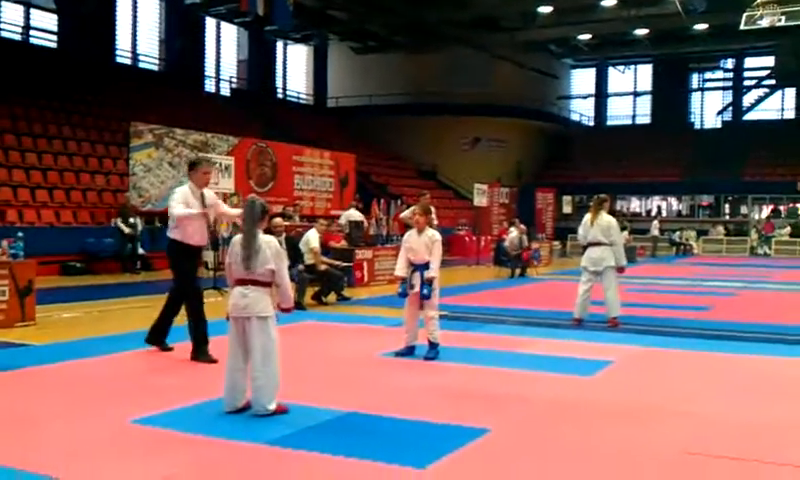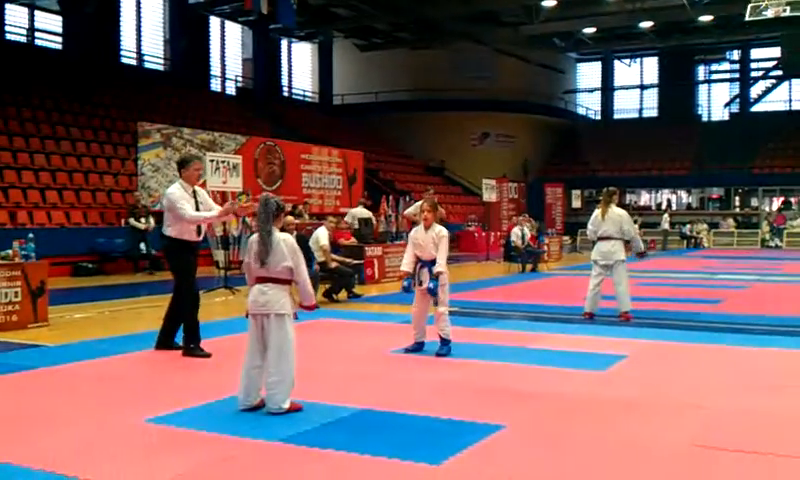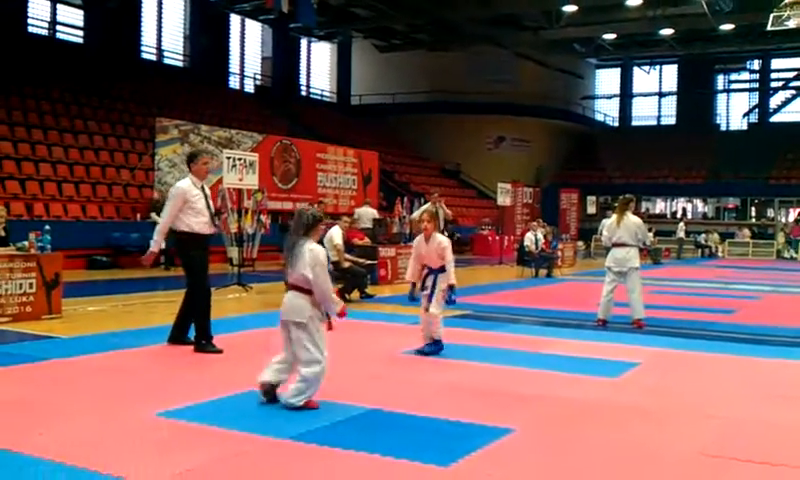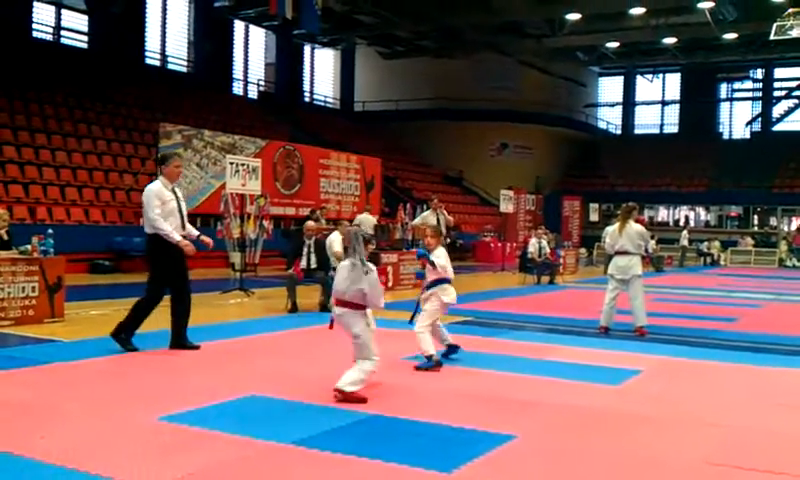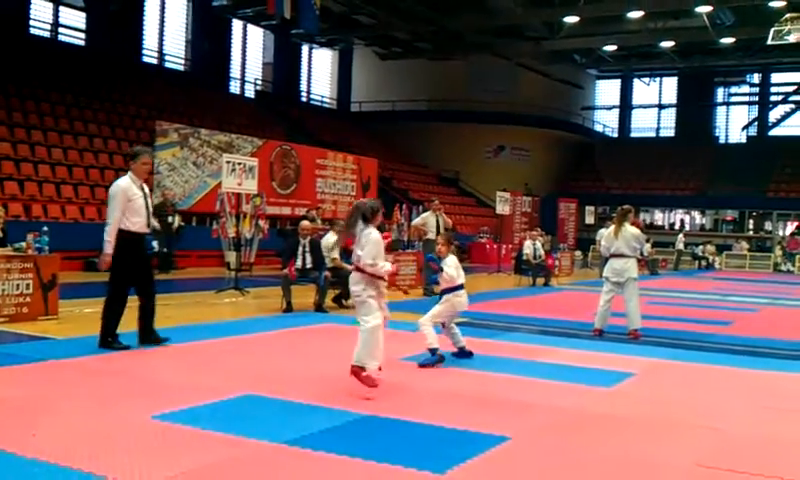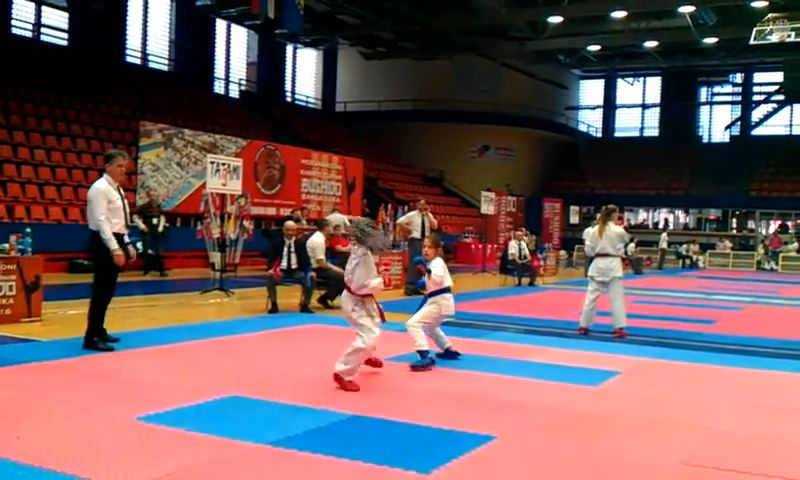
dt=0.5s
person 1, frame 1
left shoulder: (208, 195)
right shoulder: (181, 193)
left elbow: (226, 211)
right elbow: (176, 213)
right wrist: (198, 213)
left hip: (194, 251)
right hip: (180, 250)
left knee: (179, 295)
right knee: (194, 297)
left ankle: (157, 335)
right ankle: (200, 349)
person 1, frame 2
left shoulder: (200, 193)
right shoulder: (174, 193)
left elbow: (217, 213)
right elbow: (189, 216)
left wrist: (231, 210)
right wrist: (219, 213)
left hip: (190, 247)
right hip: (177, 248)
left knee: (181, 294)
right knee: (190, 294)
left ankle: (165, 339)
right ankle: (191, 344)
person 1, frame 3
left shoulder: (204, 189)
right shoulder: (182, 188)
right elbow: (166, 219)
right wrist: (154, 248)
left hip: (202, 243)
right hip: (189, 243)
left knee: (196, 290)
right knee: (202, 290)
left ankle: (178, 334)
right ankle: (203, 340)
person 1, frame 4
left shoulder: (176, 192)
right shoulder: (153, 190)
right elbow: (156, 221)
left wrist: (199, 236)
right wrist: (180, 241)
left hip: (176, 247)
right hip: (161, 246)
left knee: (182, 293)
right knee: (154, 294)
left ankle: (179, 338)
right ankle: (123, 332)
person 1, frame 5
left shoulder: (143, 188)
right shoulder: (122, 186)
right elbow: (113, 220)
right wrist: (108, 251)
left hip: (139, 241)
right hip: (125, 241)
left knee: (147, 288)
right knee: (118, 290)
left ankle: (147, 333)
right ankle: (107, 338)
person 1, frame 6
left shoulder: (117, 189)
right shoulder: (100, 188)
right elbow: (101, 221)
left wrist: (127, 244)
right wrist: (114, 248)
left hip: (117, 241)
right hip: (106, 243)
left knee: (107, 290)
right knee: (102, 289)
left ankle: (99, 331)
right ankle: (92, 337)
person 2, frame 1
left shoulder: (236, 242)
right shoulder: (270, 243)
left elbow: (230, 275)
right elbow: (281, 276)
right wrist: (286, 303)
left hip: (237, 300)
right hip: (260, 302)
left knee: (237, 354)
right knee: (263, 354)
left ankle: (234, 401)
right ankle: (264, 403)
person 2, frame 2
left shoulder: (253, 240)
right shoulder: (286, 240)
left elbow: (248, 273)
right elbow: (300, 273)
right wrist: (308, 300)
left hip: (257, 298)
right hip: (278, 299)
left knee: (255, 351)
right knee: (280, 353)
left ankle: (249, 399)
right ankle: (278, 402)
person 2, frame 3
left shoulder: (295, 246)
right shoulder: (316, 251)
right elbow: (322, 288)
left wrist: (329, 304)
right wrist: (337, 307)
left hip: (291, 302)
right hip: (306, 306)
left knee: (292, 351)
right knee: (315, 357)
left ankle: (269, 383)
right ankle: (297, 398)
person 2, frame 4
left shoulder: (343, 266)
right shoulder: (368, 269)
left elbow: (336, 291)
right elbow: (375, 302)
right wrist: (379, 291)
left hip: (341, 312)
right hip: (356, 316)
left knee: (362, 352)
right knee: (369, 358)
left ankle: (358, 378)
right ankle: (345, 389)
person 2, frame 5
left shoulder: (363, 231)
right shoulder: (372, 235)
right elbow: (369, 263)
left wrist: (382, 243)
right wrist: (389, 268)
left hip: (370, 282)
right hip: (365, 283)
left knee: (380, 319)
right knee: (372, 323)
left ankle: (373, 356)
right ankle: (361, 366)
person 2, frame 6
left shoulder: (360, 250)
right shoulder: (363, 255)
right elbow: (360, 285)
left wrist: (378, 273)
right wrist: (380, 282)
left hip: (362, 299)
right hip: (356, 301)
left knee: (373, 331)
right knee: (367, 337)
left ankle: (366, 355)
right ankle: (343, 373)
person 3, frame 1
left shoulder: (434, 236)
right shoulder: (408, 236)
left elbow: (435, 260)
right elbow: (403, 257)
left wrist: (429, 280)
right wrist: (402, 279)
left hip: (427, 276)
right hip: (413, 275)
left knee: (430, 312)
right knee: (410, 313)
left ankle: (433, 346)
right ankle: (410, 344)
person 3, frame 2
left shoulder: (441, 232)
right shoulder: (415, 232)
left elbow: (442, 256)
right elbow: (410, 254)
left wrist: (435, 277)
right wrist: (408, 275)
left hip: (437, 273)
right hip: (421, 272)
left knee: (441, 309)
right knee: (418, 309)
left ankle: (445, 342)
right ankle: (419, 341)
person 3, frame 3
left shoulder: (442, 241)
right shoulder: (418, 242)
left elbow: (449, 265)
right elbow: (415, 264)
left wrist: (451, 288)
right wrist: (413, 285)
left hip: (442, 278)
right hip: (429, 277)
left knee: (433, 311)
right knee: (424, 311)
left ankle: (437, 342)
right ankle: (429, 342)
person 3, frame 4
left shoulder: (440, 252)
right shoulder: (432, 253)
left elbow: (444, 269)
left wrist: (429, 261)
right wrist: (424, 277)
left hip: (439, 293)
right hip: (438, 293)
left knee: (421, 327)
right knee: (432, 322)
left ankle: (433, 359)
right ankle: (450, 345)
person 3, frame 5
left shoulder: (449, 260)
right shoulder: (450, 260)
left elbow: (452, 277)
left wrist: (439, 268)
right wrist: (440, 280)
left hip: (453, 299)
right hip: (456, 297)
left knee: (425, 322)
right knee: (446, 323)
left ankle: (436, 354)
right ankle: (463, 350)
person 3, frame 6
left shoulder: (437, 263)
right shoulder: (433, 263)
left elbow: (439, 279)
left wrist: (426, 270)
right wrist: (425, 283)
left hip: (440, 302)
right hip: (441, 301)
left knee: (413, 324)
right knee: (430, 326)
left ankle: (426, 358)
right ankle: (449, 350)
person 4, frame 1
left shoulder: (587, 218)
right shoulder: (610, 220)
left elbow: (581, 238)
right elbow: (616, 242)
right wrist: (620, 262)
left hip: (590, 254)
right hip: (605, 255)
left knee: (585, 286)
right knee: (610, 287)
left ankle: (578, 316)
right ankle: (613, 317)
person 4, frame 2
left shoulder: (597, 213)
right shoulder: (621, 213)
left elbow: (590, 233)
right elbow: (631, 233)
right wrist: (640, 249)
left hip: (600, 248)
right hip: (615, 248)
left knee: (595, 280)
right knee: (621, 281)
left ankle: (589, 310)
right ankle: (624, 311)
person 4, frame 3
left shoulder: (612, 220)
right shoulder: (636, 221)
left elbow: (605, 240)
right elbow: (644, 238)
left hip: (615, 255)
right hip: (630, 255)
left knee: (609, 287)
right knee: (634, 288)
left ankle: (602, 317)
right ankle: (637, 318)
person 4, frame 4
left shoulder: (615, 228)
right shoulder: (639, 229)
left elbow: (608, 247)
right elbow: (646, 242)
left hip: (618, 262)
right hip: (633, 263)
left knee: (611, 294)
right knee: (636, 296)
left ankle: (604, 324)
right ankle: (639, 326)
person 4, frame 5
left shoulder: (611, 230)
right shoulder: (634, 232)
left elbow: (604, 249)
right elbow: (642, 246)
left hip: (613, 264)
right hip: (628, 265)
left knee: (606, 297)
right knee: (631, 299)
left ankle: (598, 327)
right ankle: (633, 329)
person 4, frame 6
left shoulder: (595, 230)
right shoulder: (618, 231)
left elbow: (589, 249)
right elbow: (625, 240)
left hip: (598, 264)
right hip: (613, 265)
left knee: (591, 296)
right knee: (617, 297)
left ankle: (583, 326)
right ankle: (619, 328)
